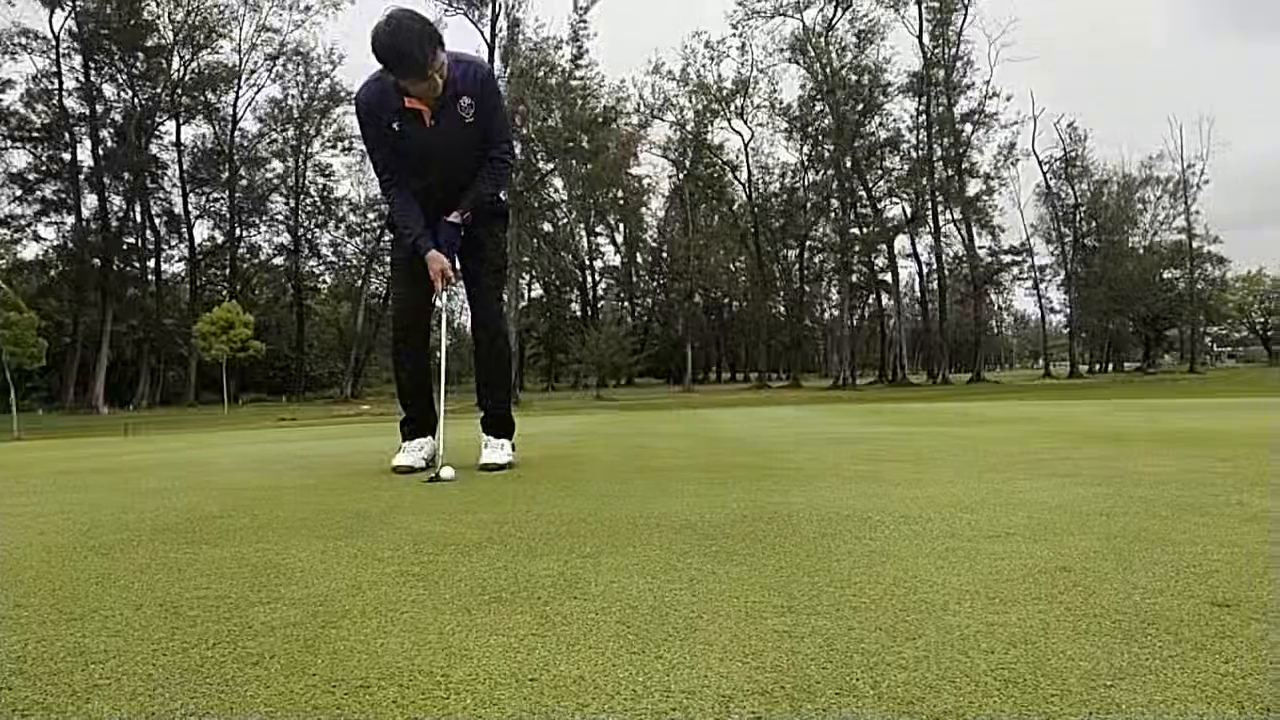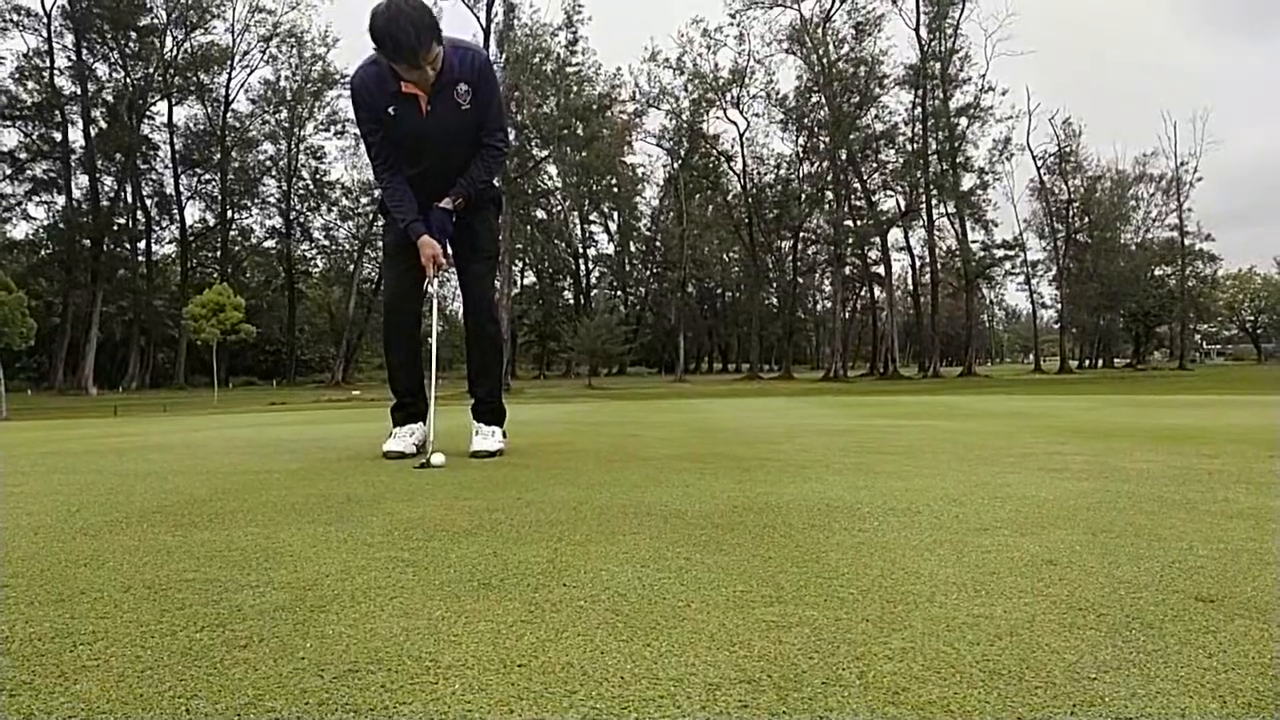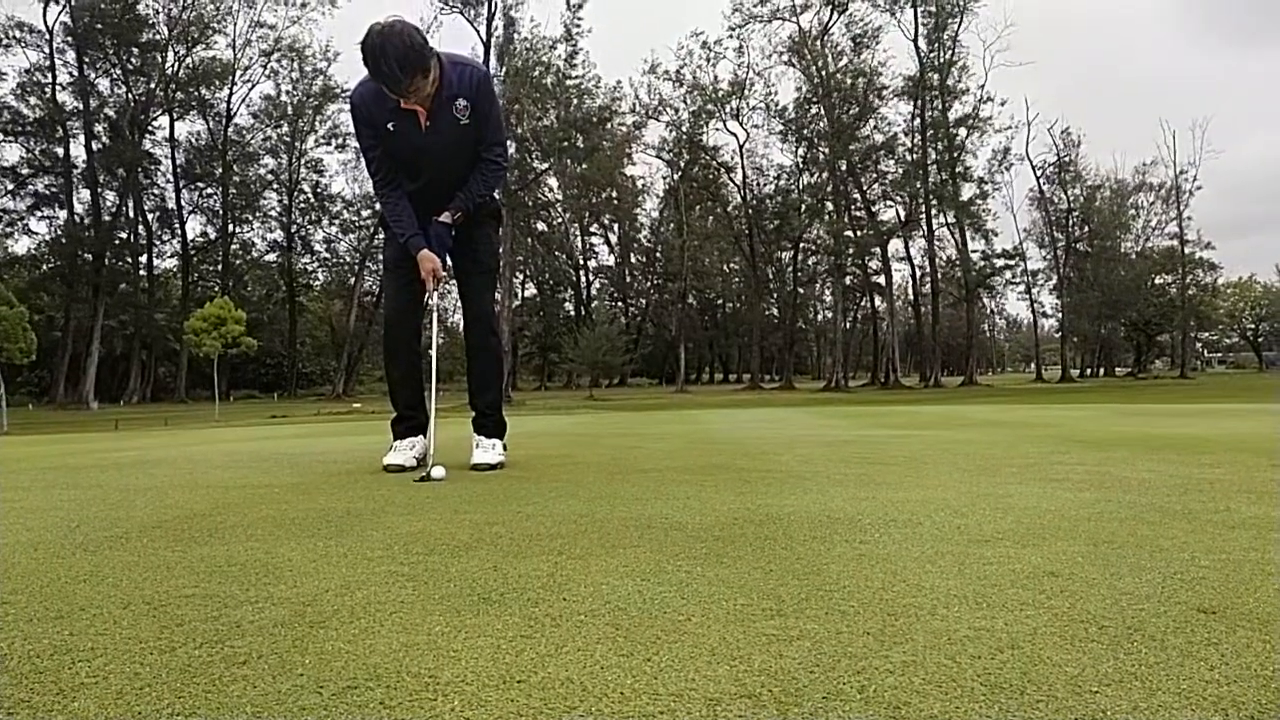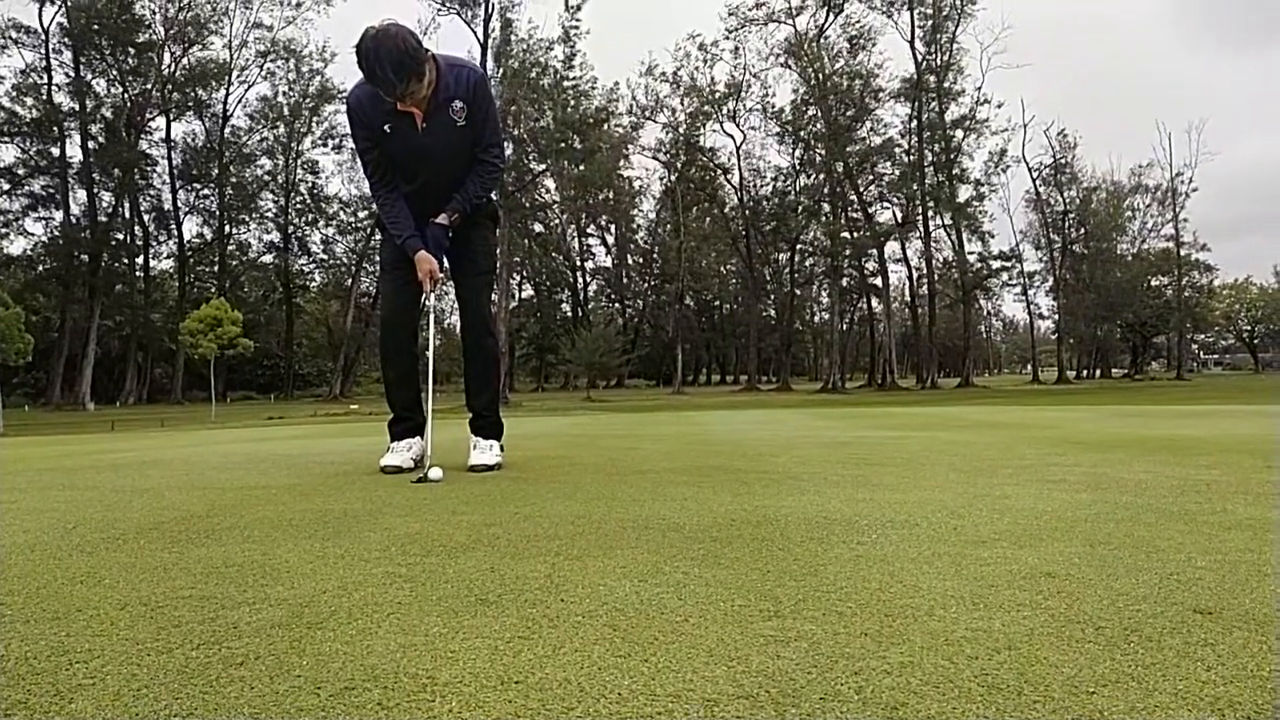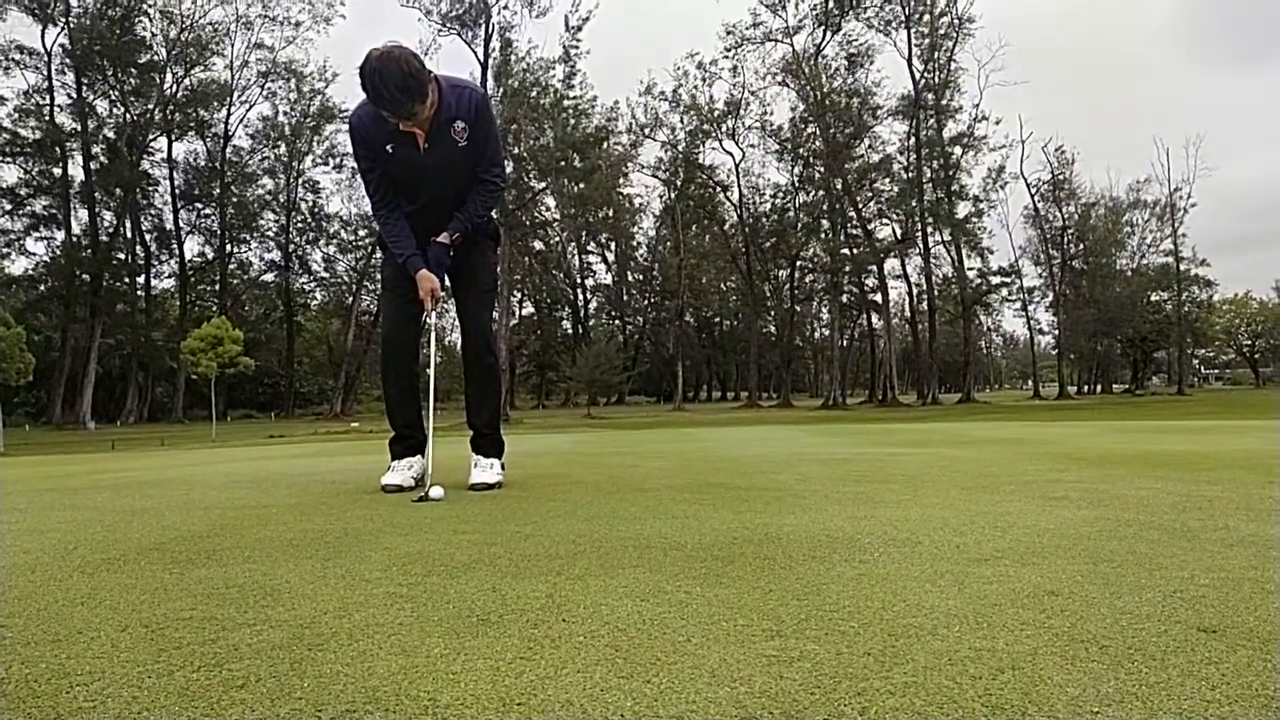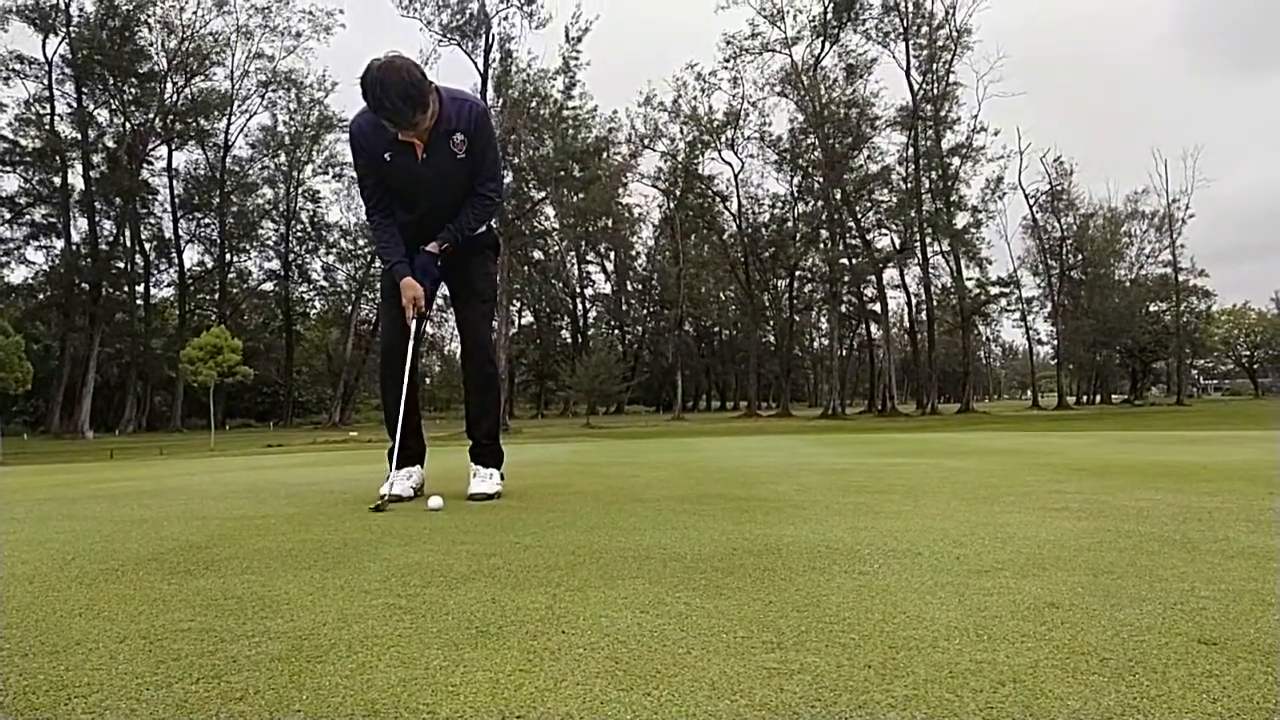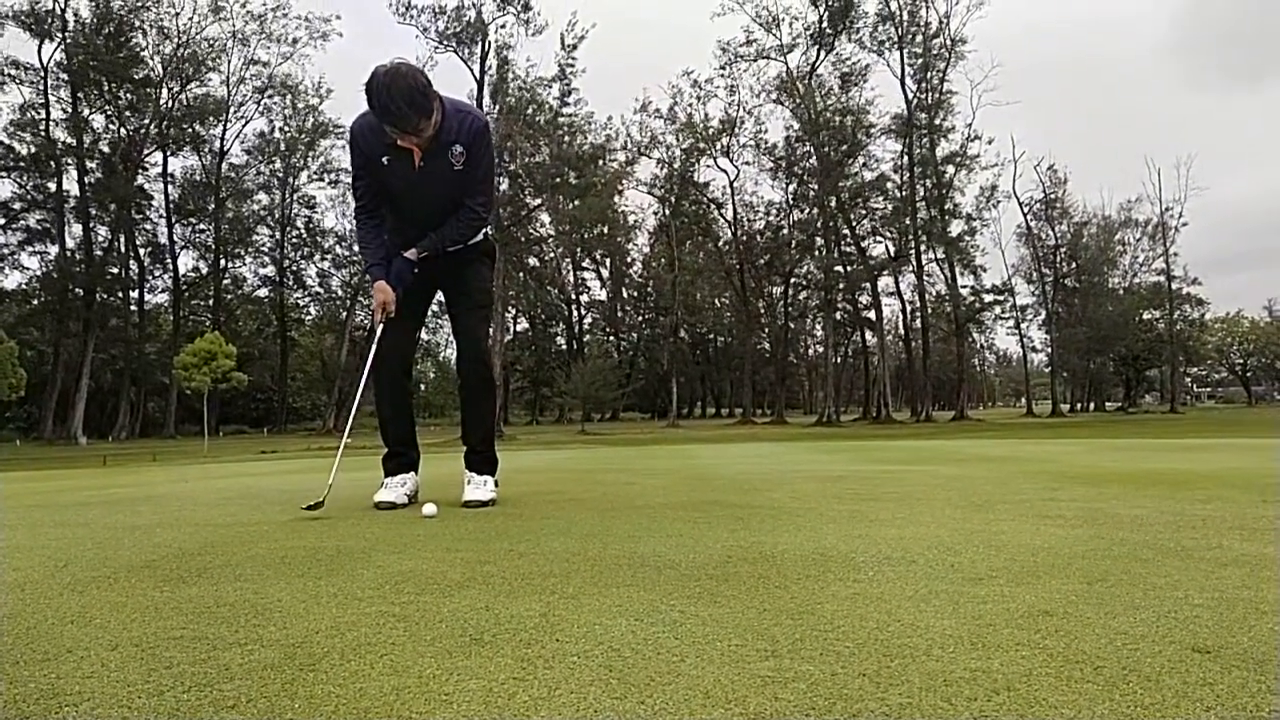
dt=0.5s
person 1, frame 1
left shoulder: (477, 76)
right shoulder: (372, 100)
left elbow: (501, 157)
right elbow: (392, 184)
left wrist: (460, 215)
right wrist: (426, 248)
left hip: (478, 210)
right hip: (415, 218)
left knee: (488, 315)
right knee: (407, 320)
left ankle: (498, 432)
right ankle: (418, 434)
person 1, frame 2
left shoulder: (473, 63)
right shoulder: (367, 83)
left elbow: (496, 144)
right elbow: (386, 169)
left wrist: (454, 201)
right wrist: (418, 232)
left hip: (471, 197)
right hip: (407, 205)
left knee: (480, 301)
right knee: (398, 305)
left ankle: (488, 420)
right ankle: (408, 420)
person 1, frame 3
left shoulder: (473, 79)
right shoulder: (365, 100)
left elbow: (495, 158)
right elbow: (385, 184)
left wrist: (452, 216)
right wrist: (417, 246)
left hip: (471, 211)
right hip: (407, 218)
left knee: (481, 315)
right knee: (398, 318)
left ankle: (489, 432)
right ankle: (409, 433)
person 1, frame 4
left shoulder: (469, 80)
right shoulder: (362, 103)
left elbow: (492, 160)
right elbow: (383, 186)
left wrist: (449, 216)
right wrist: (415, 248)
left hip: (468, 213)
right hip: (404, 221)
left knee: (477, 317)
right knee: (395, 320)
left ankle: (487, 433)
right ankle: (406, 434)
person 1, frame 5
left shoulder: (470, 101)
right shoulder: (364, 123)
left elbow: (493, 179)
right elbow: (384, 205)
left wrist: (450, 236)
right wrist: (416, 267)
left hip: (469, 232)
right hip: (405, 239)
left knee: (478, 335)
right knee: (396, 339)
left ankle: (488, 452)
right ankle: (407, 452)
person 1, frame 6
left shoulder: (471, 113)
right shoulder: (364, 131)
left elbow: (489, 195)
right elbow: (378, 212)
left wrist: (440, 246)
right wrist: (402, 274)
left hip: (467, 243)
right hip: (405, 250)
left knee: (478, 345)
right knee: (394, 349)
left ankle: (487, 462)
right ankle: (407, 463)
person 1, frame 7
left shoulder: (471, 126)
right shoulder: (365, 134)
left elbow: (477, 210)
right elbow: (367, 213)
left wrist: (418, 254)
right wrist: (378, 275)
left hip: (463, 252)
right hip: (399, 256)
left knee: (474, 353)
right knee: (389, 355)
left ankle: (481, 469)
right ankle: (401, 469)
